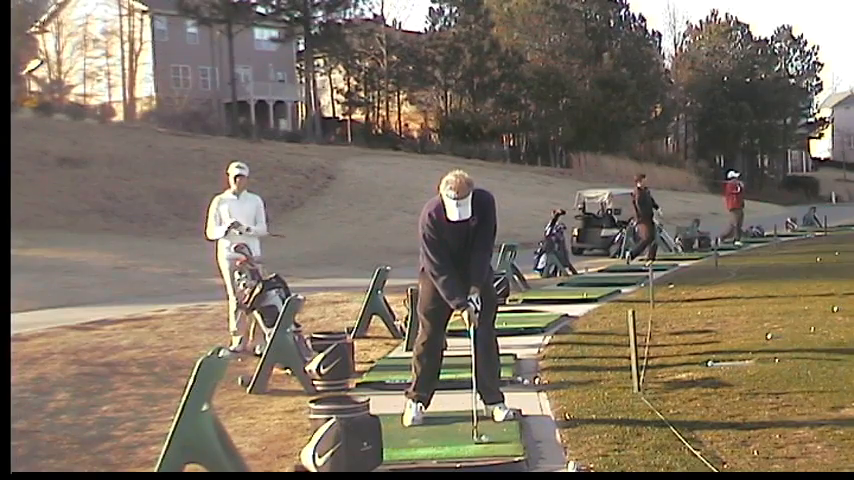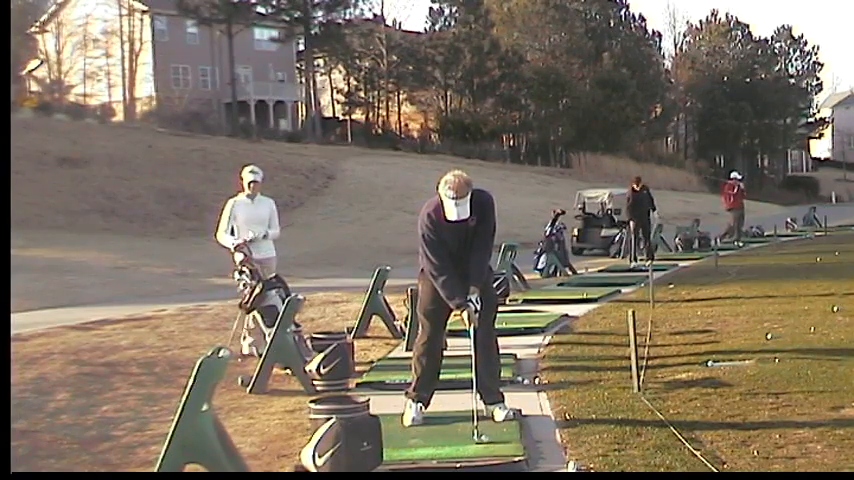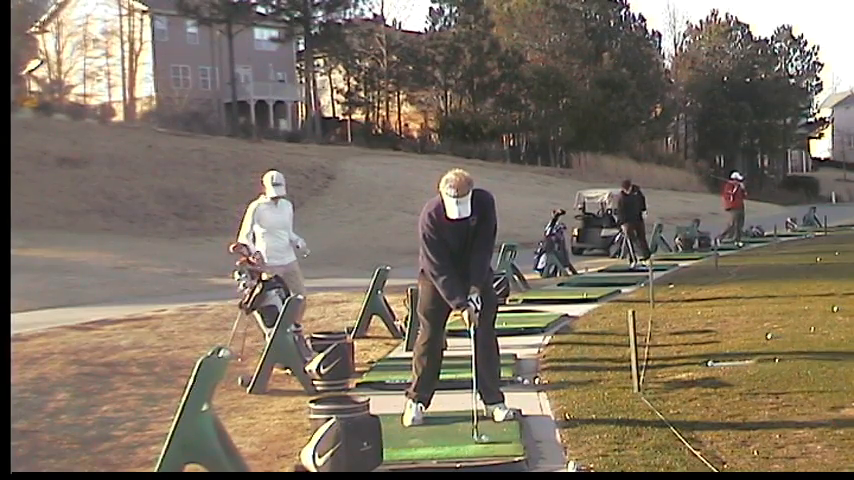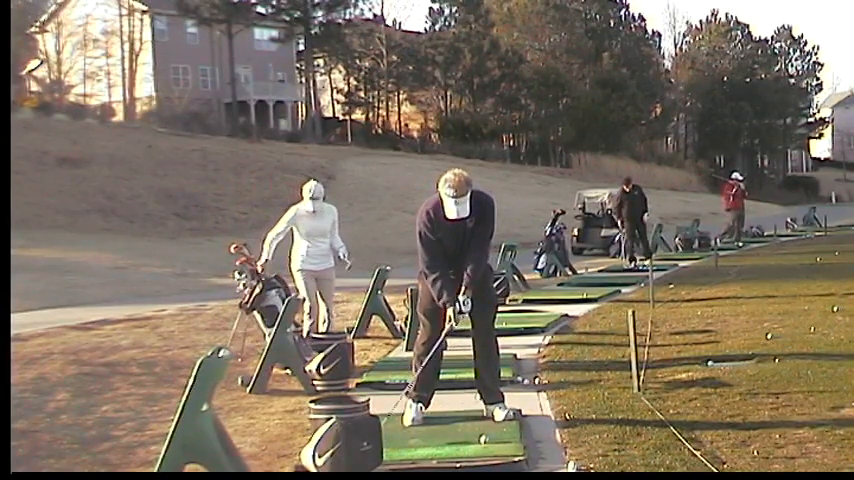
dt=1s
person 1, frame 1
left shoulder: (485, 202)
right shoulder: (430, 215)
left elbow: (483, 248)
right elbow: (437, 267)
left wrist: (475, 290)
right wrist: (460, 304)
left hip: (477, 273)
right hip: (438, 276)
left knee: (485, 335)
right knee: (429, 336)
left ankle: (493, 399)
right ankle: (416, 399)
person 1, frame 2
left shoulder: (484, 202)
right shoulder: (429, 215)
left elbow: (482, 249)
right elbow: (437, 267)
left wrist: (473, 291)
right wrist: (459, 304)
left hip: (477, 273)
right hip: (437, 277)
left knee: (485, 335)
right knee: (429, 335)
left ankle: (493, 399)
right ankle: (416, 400)
person 1, frame 3
left shoulder: (485, 202)
right shoulder: (430, 215)
left elbow: (483, 249)
right elbow: (438, 267)
left wrist: (475, 291)
right wrist: (460, 304)
left hip: (477, 274)
right hip: (437, 276)
left knee: (485, 335)
right knee: (429, 335)
left ankle: (493, 400)
right ankle: (416, 400)
person 1, frame 4
left shoulder: (484, 204)
right shoulder: (428, 213)
left elbow: (478, 251)
right elbow: (430, 264)
left wrist: (467, 291)
right wrist: (447, 301)
left hip: (475, 275)
right hip: (436, 276)
left knee: (485, 334)
right knee: (429, 334)
left ankle: (493, 400)
right ankle: (416, 400)
person 2, frame 1
left shoulder: (255, 201)
right shoulder: (219, 201)
left elbow: (262, 229)
right elbow: (210, 233)
left wrist: (245, 229)
right wrist: (226, 228)
left hip: (252, 255)
right hip: (228, 255)
right knee: (235, 298)
right ankle: (238, 340)
person 2, frame 2
left shoulder: (269, 203)
right shoulder: (234, 204)
left elbow: (276, 231)
right elbow: (221, 234)
left wrist: (260, 235)
right wrist: (235, 243)
left hip: (268, 256)
person 2, frame 3
left shoulder: (287, 206)
right shoulder: (256, 208)
right elbow: (243, 238)
left wrist: (299, 242)
right wrist: (254, 252)
left hip: (289, 262)
right hip: (268, 265)
person 2, frame 4
left shoulder: (331, 211)
right shoulder: (295, 213)
right elbow: (273, 236)
left wrist: (341, 249)
right wrist: (264, 259)
left hip: (326, 266)
right hip: (303, 267)
left knee: (327, 310)
right knee: (311, 310)
